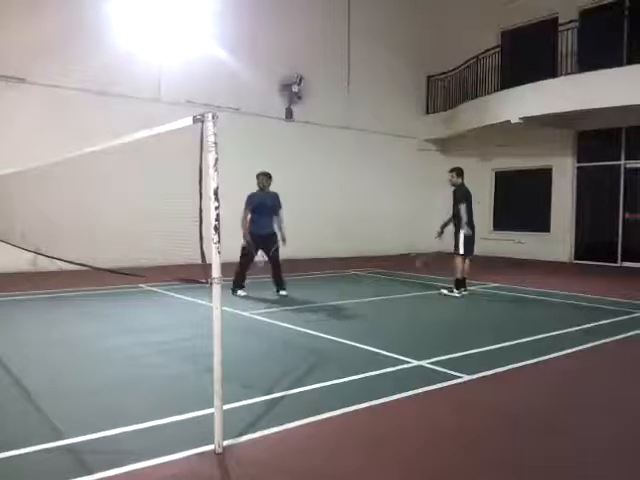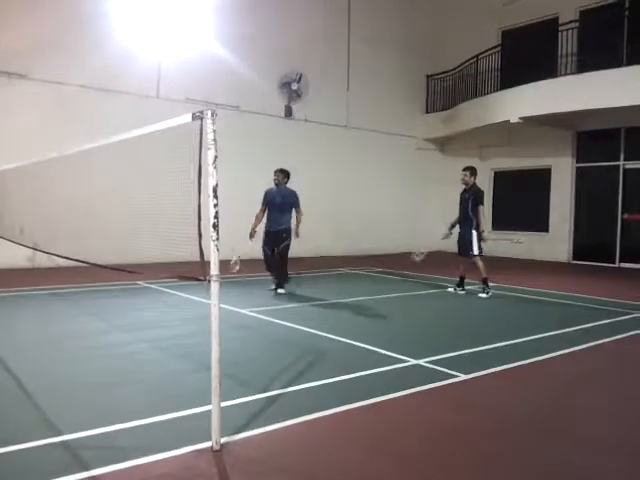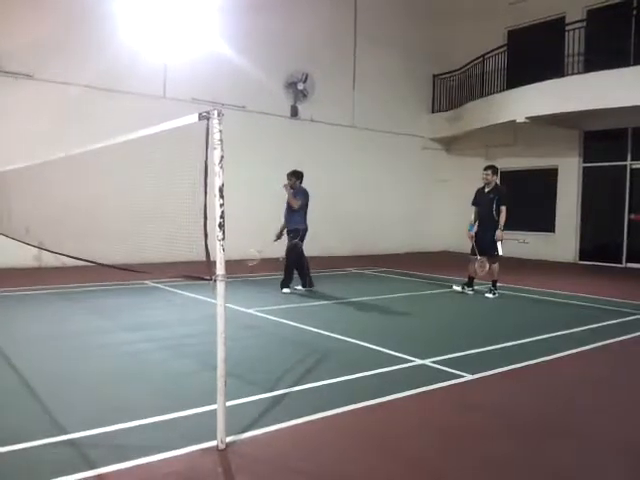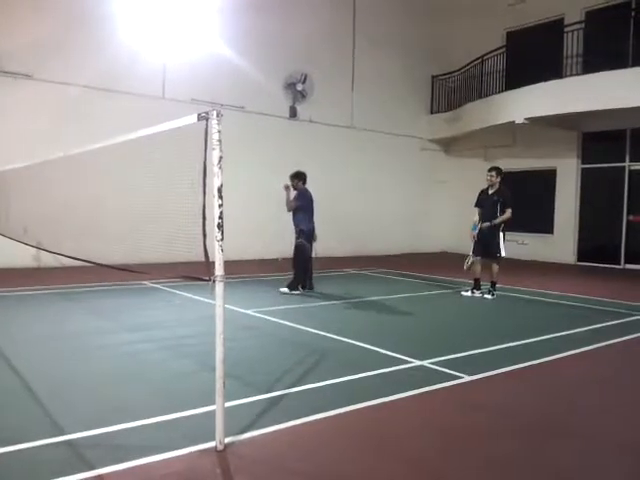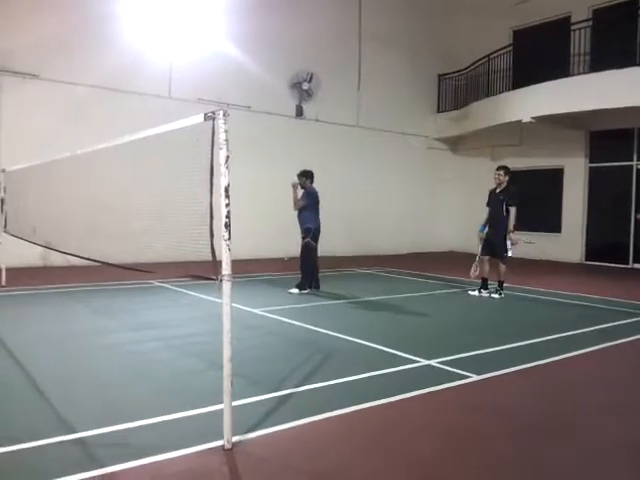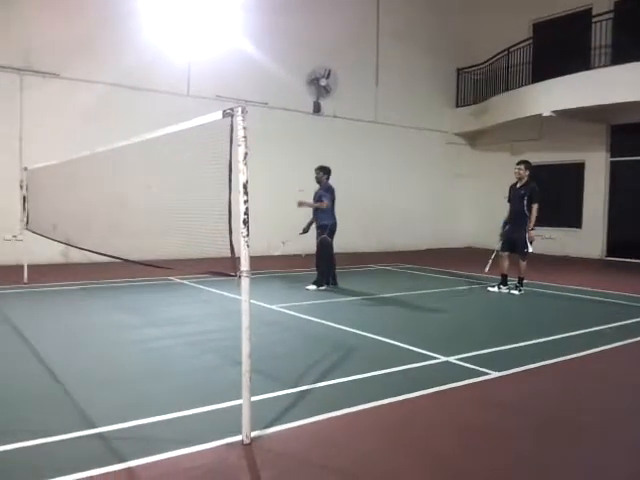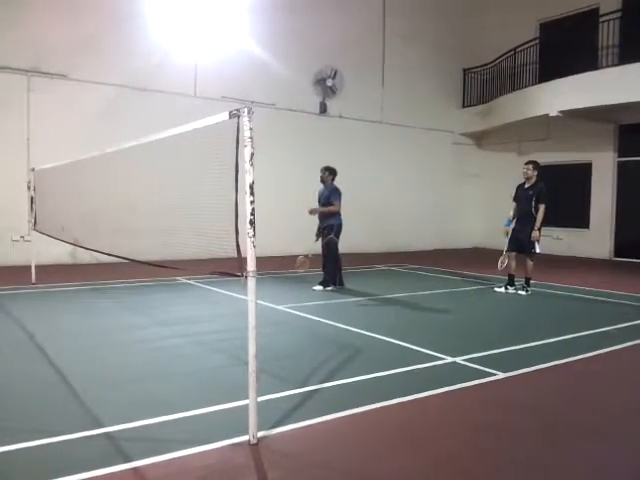
dt=0.4s
person 1, frame 1
left shoulder: (461, 191)
right shoulder: (461, 191)
left elbow: (463, 209)
right elbow: (455, 213)
left wrist: (464, 225)
right wrist: (443, 226)
left hip: (463, 229)
right hip: (463, 228)
left knee: (459, 256)
right knee: (465, 257)
left ankle: (457, 288)
right ankle: (462, 286)
person 1, frame 2
left shoulder: (477, 191)
right shoulder: (464, 192)
left elbow: (481, 212)
left wrist: (482, 231)
right wrist: (451, 227)
left hip: (472, 230)
right hip: (464, 229)
left knee: (475, 257)
right knee: (463, 257)
left ankle: (486, 286)
right ankle: (460, 285)
person 1, frame 3
left shoulder: (500, 191)
right shoulder: (479, 191)
left elbow: (503, 212)
left wrist: (500, 229)
right wrist: (471, 228)
left hip: (492, 231)
right hip: (480, 230)
left knee: (493, 258)
right knee: (474, 257)
left ankle: (494, 288)
right ankle: (469, 285)
person 1, frame 4
left shoulder: (504, 193)
right shoulder: (482, 193)
left elbow: (508, 214)
left wrist: (492, 223)
right wrist: (474, 229)
left hip: (495, 232)
right hip: (482, 232)
left knee: (494, 260)
right knee: (476, 259)
left ankle: (492, 289)
right ankle: (476, 288)
person 1, frame 5
left shoulder: (510, 192)
right shoulder: (492, 192)
left elbow: (512, 212)
left wrist: (511, 232)
right wrist: (482, 229)
left hip: (503, 232)
right hip: (490, 231)
left knee: (501, 260)
right knee: (484, 257)
left ankle: (500, 289)
right ankle: (484, 288)
person 1, frame 6
left shoulder: (532, 187)
right shoulder: (512, 187)
left elbow: (534, 209)
left wrist: (531, 229)
right wrist: (504, 226)
left hip: (523, 228)
right hip: (511, 227)
left knee: (522, 256)
right knee: (503, 254)
left ankle: (520, 285)
right ankle: (503, 284)
person 1, frame 7
left shoulder: (540, 188)
right shoulder: (520, 187)
left elbow: (541, 210)
left wrist: (536, 229)
right wrist: (508, 223)
left hip: (530, 229)
right hip: (517, 227)
left knee: (529, 257)
right knee: (511, 254)
left ankle: (527, 286)
right ankle: (510, 284)
person 2, frame 1
left shoulder: (274, 197)
right shoulder: (252, 197)
left elbow: (278, 215)
right elbow: (245, 216)
left wrist: (282, 232)
right wrist: (245, 233)
left hip: (270, 235)
right hip: (253, 235)
left knee: (275, 262)
right knee: (245, 262)
left ankle: (280, 287)
right ankle: (237, 288)
person 2, frame 2
left shoulder: (291, 194)
right shoulder: (269, 192)
left elbow: (298, 212)
right elbow: (261, 212)
left wrist: (297, 227)
right wrist: (254, 227)
left hip: (284, 231)
right hip: (269, 231)
left knee: (282, 259)
right knee: (268, 258)
left ankle: (280, 285)
right ankle: (281, 279)
person 2, frame 3
left shoulder: (302, 192)
right shoulder: (292, 193)
left elbow: (295, 205)
left wrist: (288, 192)
right wrist: (281, 230)
left hip: (298, 229)
right hip: (292, 229)
left knee: (290, 257)
right knee: (299, 258)
left ankle: (285, 284)
right ankle: (307, 283)
person 2, frame 4
left shoulder: (302, 194)
right shoulder: (303, 193)
left elbow: (289, 207)
left wrist: (287, 192)
right wrist: (312, 233)
left hip: (304, 230)
right hip: (305, 230)
left knee: (299, 259)
right knee: (305, 259)
left ankle: (294, 287)
right ankle: (306, 285)
person 2, frame 5
left shoulder: (310, 192)
right shoulder: (309, 192)
left elbow: (296, 206)
left wrist: (294, 190)
left hip: (310, 229)
right hip: (309, 229)
left knee: (306, 258)
right knee: (311, 258)
left ankle: (303, 286)
right ankle: (314, 284)
person 2, frame 6
left shoulder: (327, 189)
right shoulder: (320, 189)
left elbow: (325, 205)
left wrist: (307, 204)
right wrist: (309, 224)
left hip: (327, 225)
right hip: (322, 225)
left knee: (322, 254)
right knee: (327, 254)
left ankle: (320, 282)
right ankle: (331, 281)
person 2, frame 7
left shoulder: (334, 190)
right shoulder: (322, 191)
left elbow: (336, 208)
left wrist: (318, 209)
right wrist: (319, 228)
left hip: (333, 226)
right hip: (326, 226)
left knee: (329, 255)
right knee: (332, 255)
left ankle: (327, 283)
right ankle: (337, 281)
